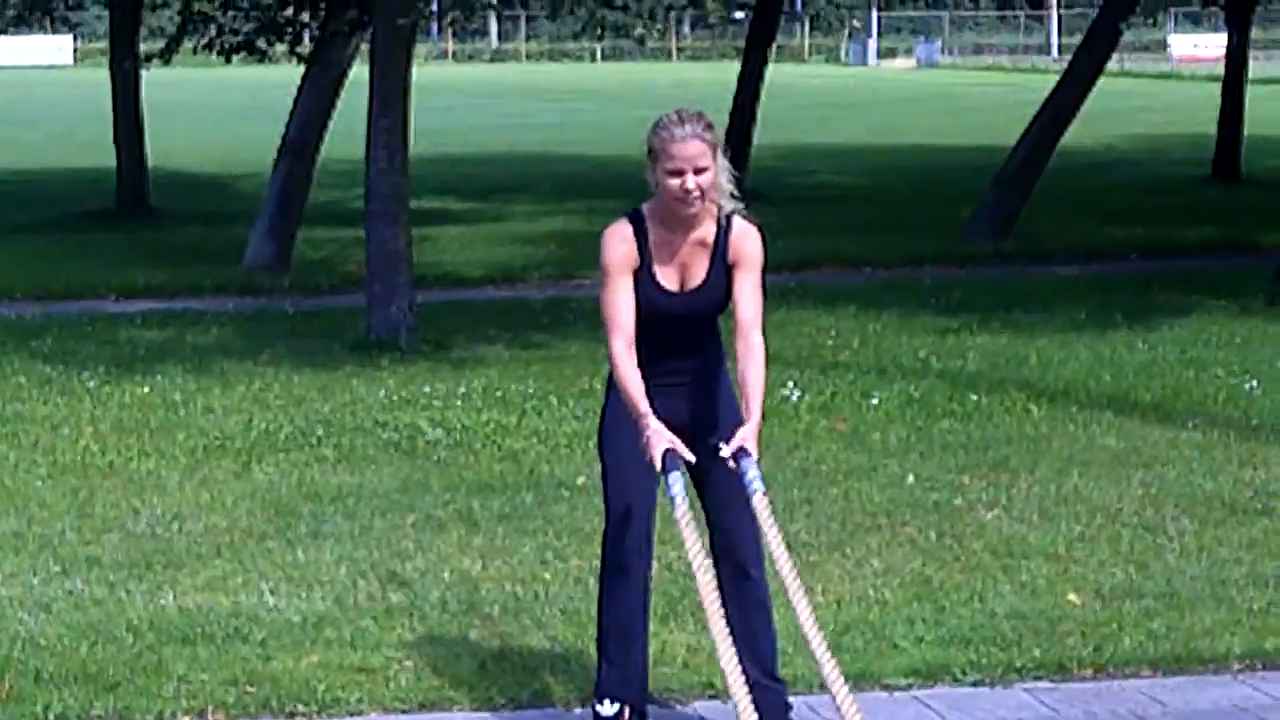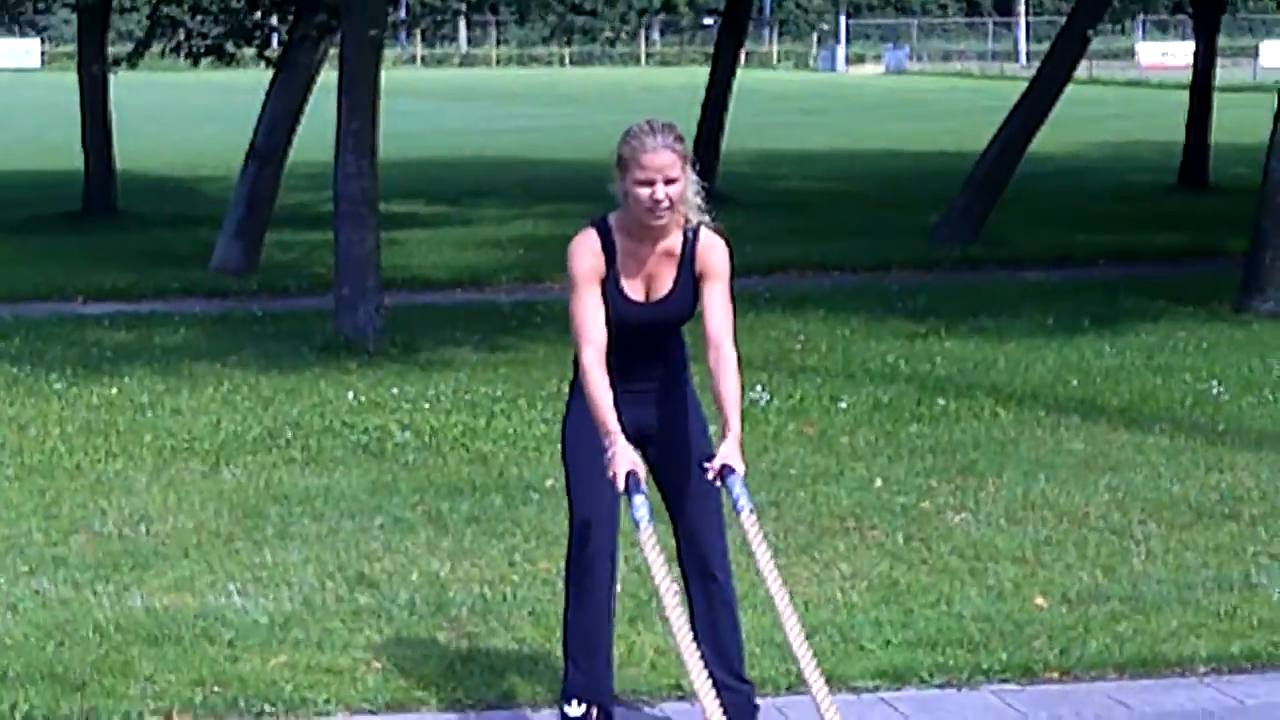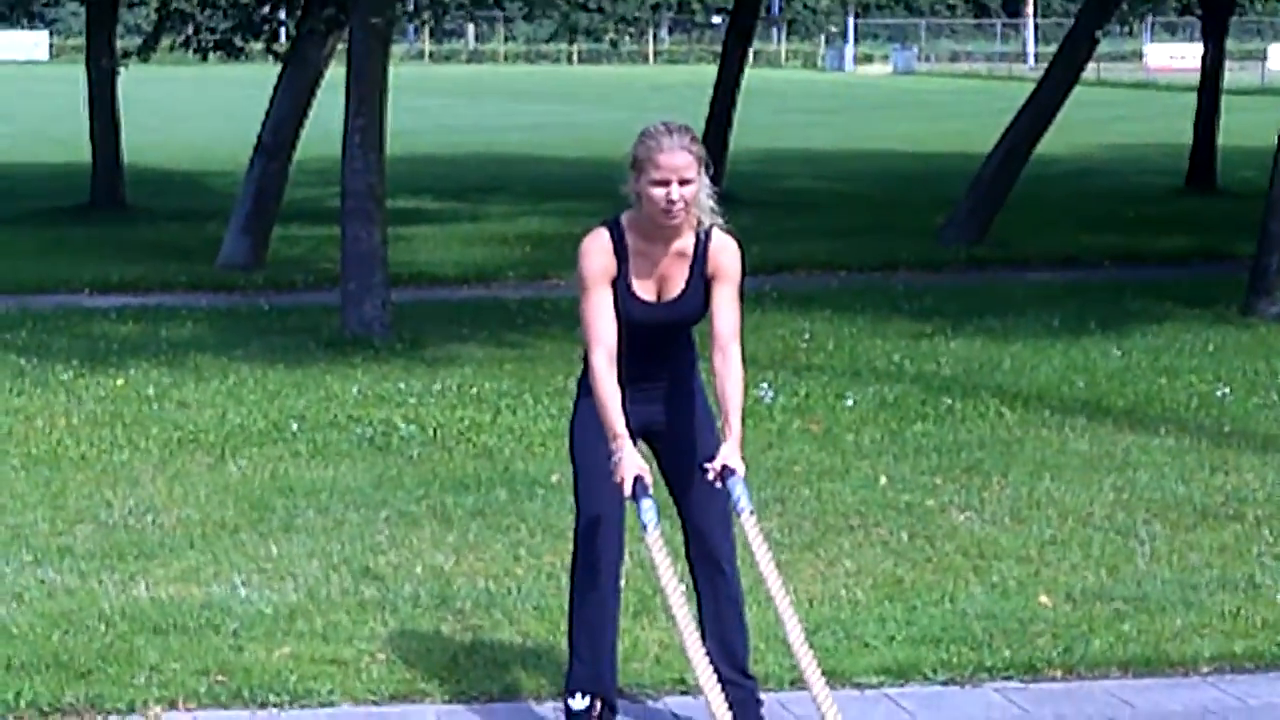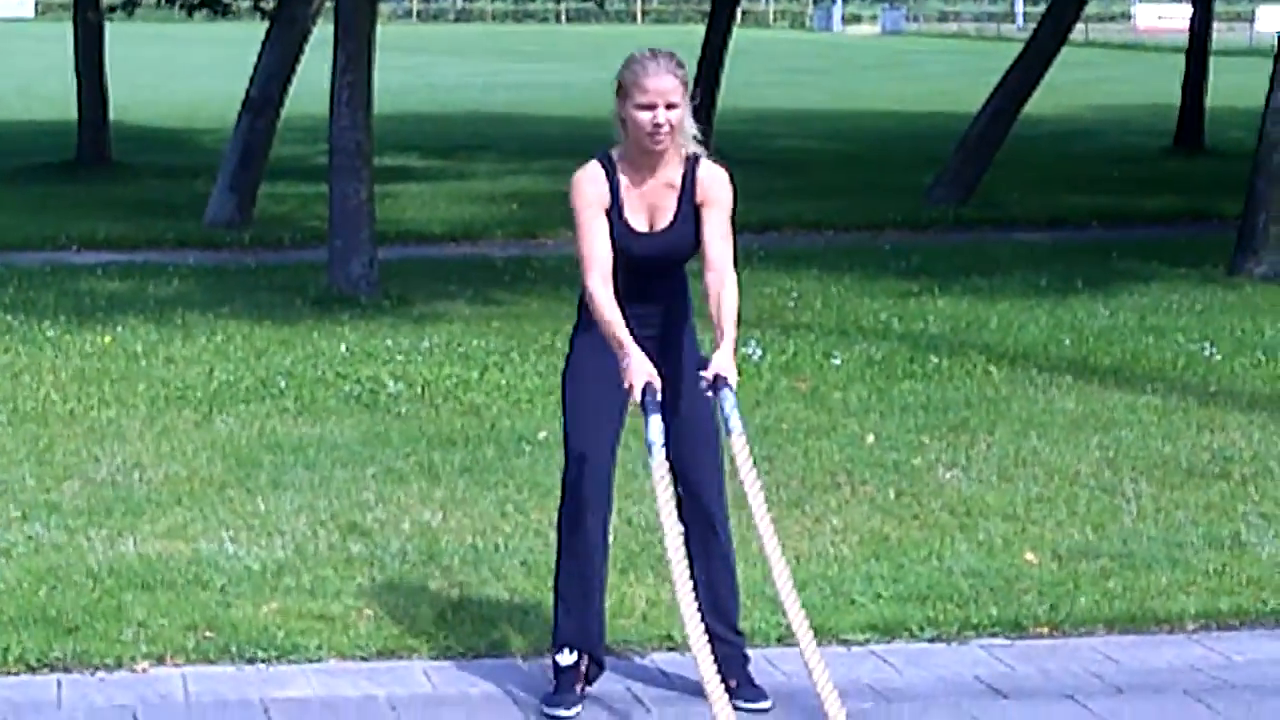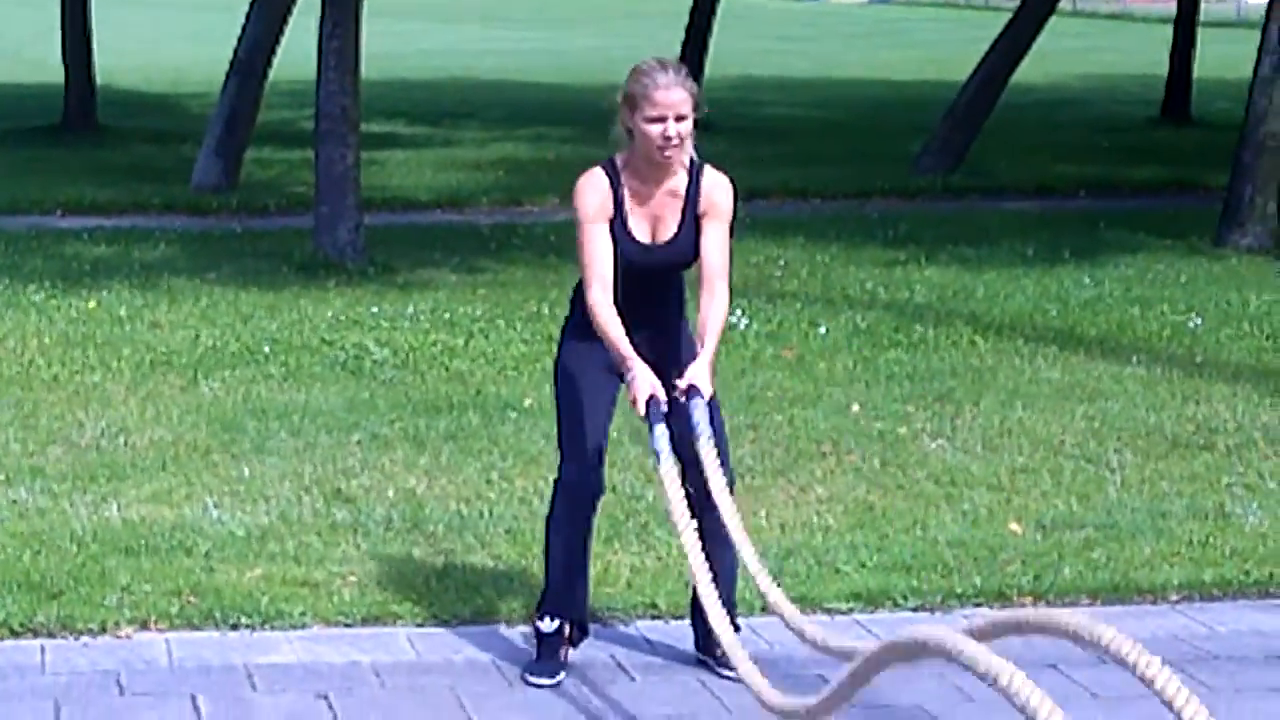
dt=0.5s
person 1, frame 1
left shoulder: (740, 237)
right shoulder: (623, 238)
left elbow: (749, 333)
right elbow: (620, 342)
left wrist: (751, 422)
right wrist: (649, 424)
left hip: (708, 393)
right hip: (638, 399)
left knee: (741, 546)
right knee: (627, 547)
person 1, frame 2
left shoulder: (707, 248)
right shoulder: (590, 248)
left elbow: (720, 344)
right elbow: (590, 354)
left wrist: (732, 434)
right wrist: (614, 441)
left hip: (671, 398)
right hip: (599, 407)
left knee: (707, 549)
right knee: (591, 550)
person 1, frame 3
left shoulder: (719, 249)
right shoulder: (601, 248)
left elbow: (727, 347)
right elbow: (600, 355)
left wrist: (732, 438)
right wrist: (621, 446)
left hip: (679, 396)
right hip: (608, 402)
left knee: (714, 544)
right knee: (597, 545)
person 1, frame 4
left shoulder: (708, 178)
right shoulder: (593, 179)
left elbow: (721, 270)
right elbow: (597, 280)
left wrist: (726, 348)
right wrist: (627, 353)
left hip: (675, 346)
right hip: (604, 349)
left knee: (706, 498)
right knee: (585, 497)
left ankle: (727, 660)
right ankle: (573, 660)
person 1, frame 5
left shoulder: (711, 186)
right shoulder: (597, 185)
left elbow: (712, 291)
right elbow: (599, 294)
left wrist: (703, 362)
right wrist: (632, 369)
left hip: (668, 335)
right hip: (594, 345)
left knee: (711, 477)
right knee: (580, 479)
left ankle: (716, 631)
right ankle: (557, 630)
